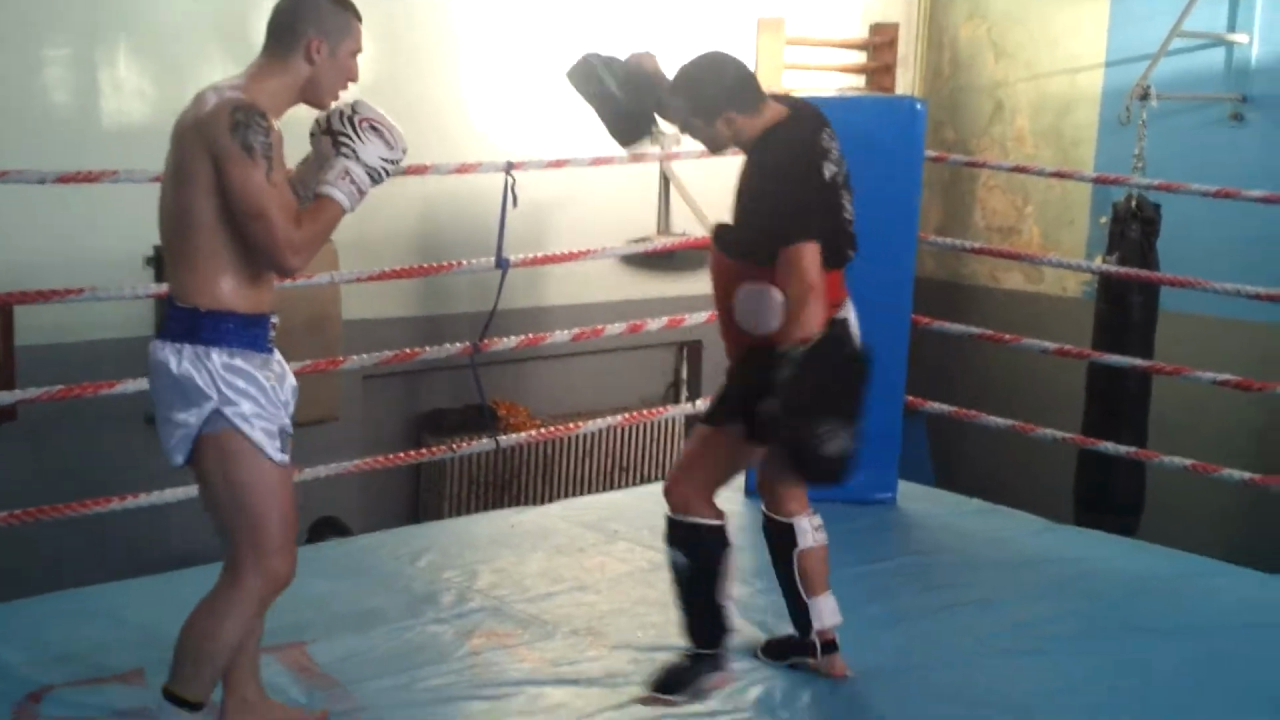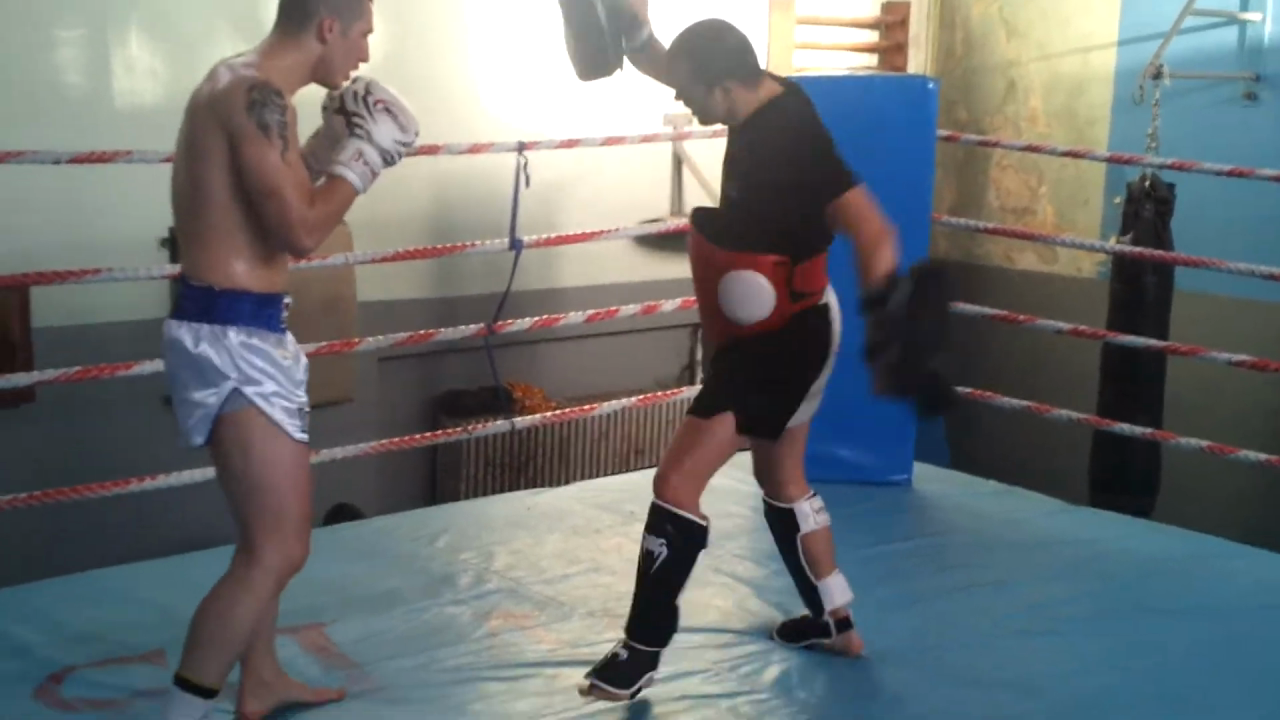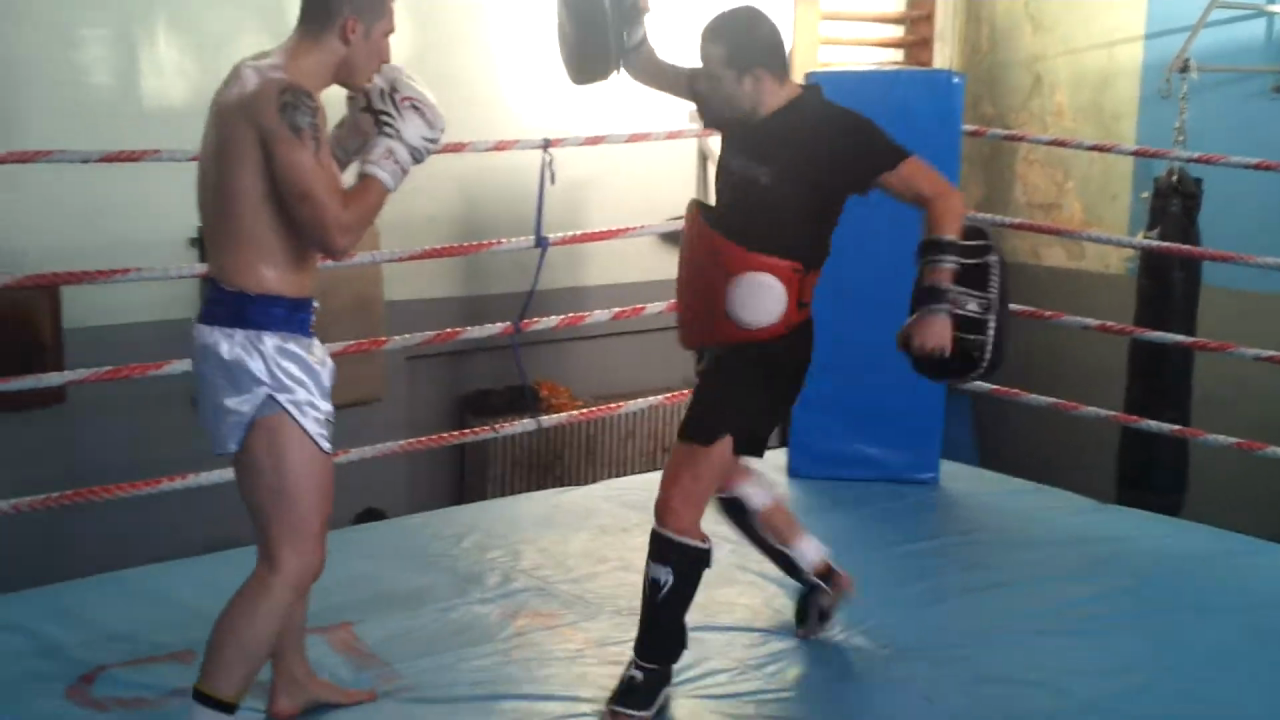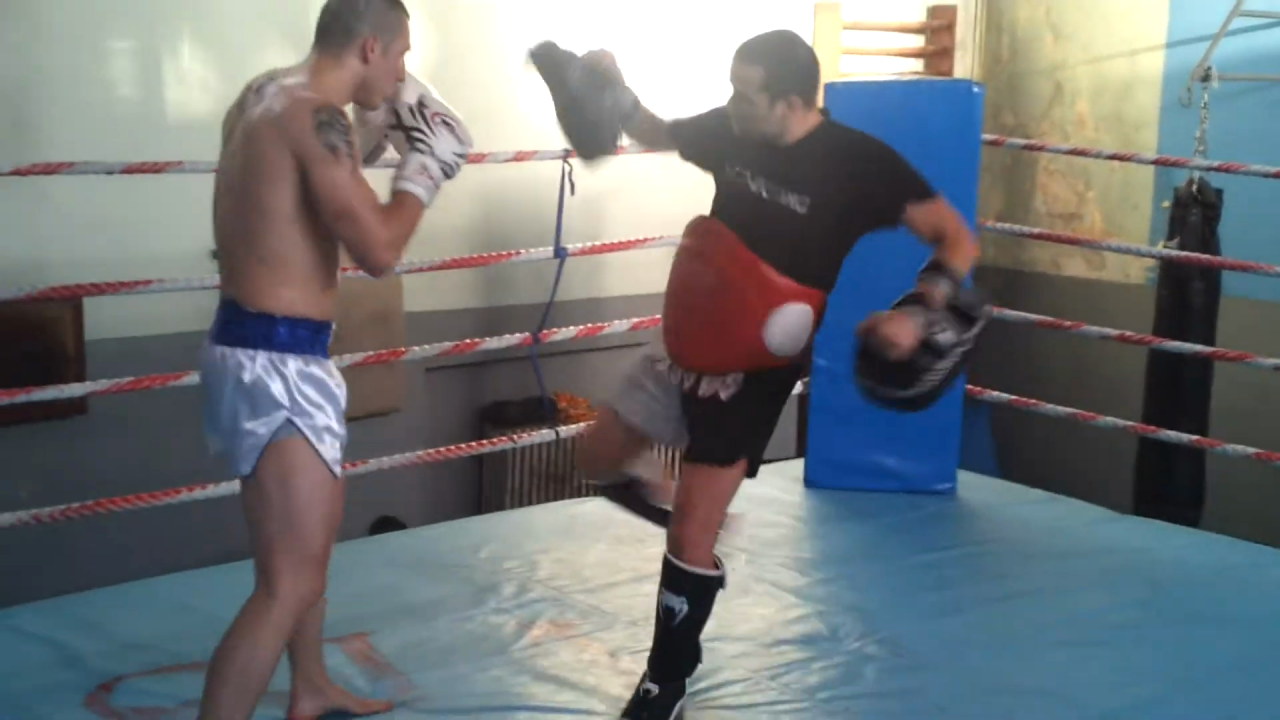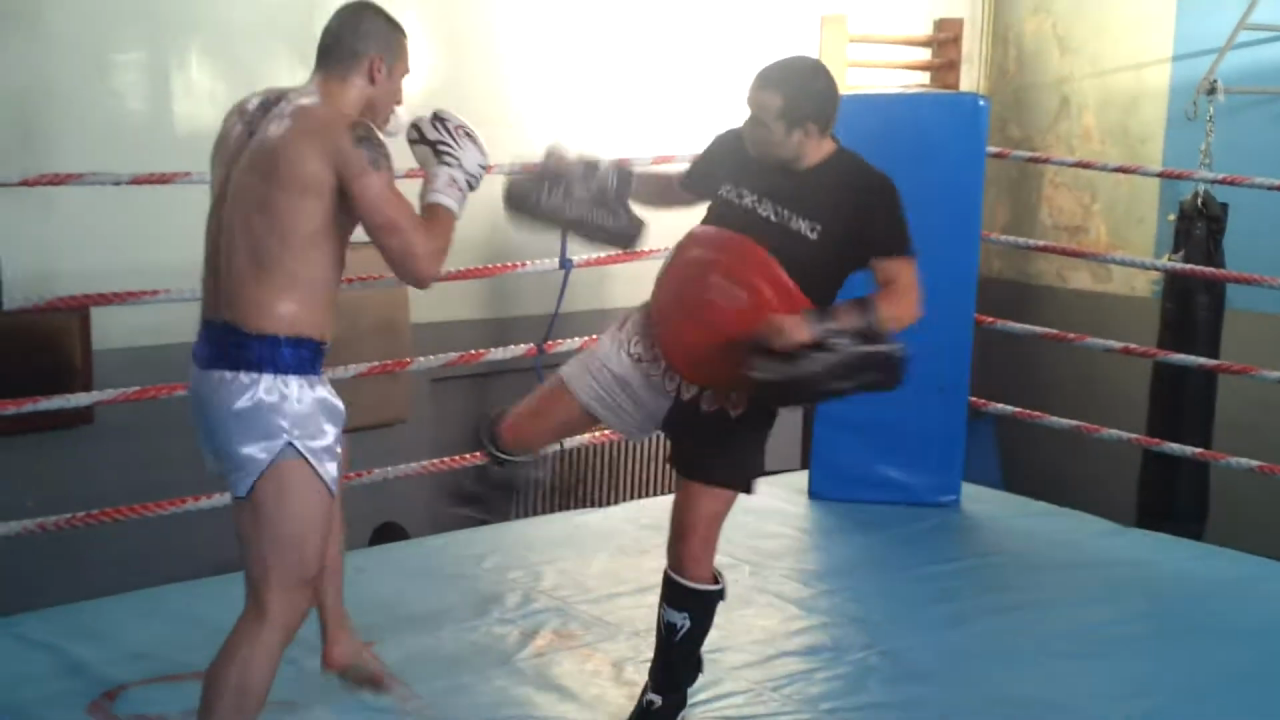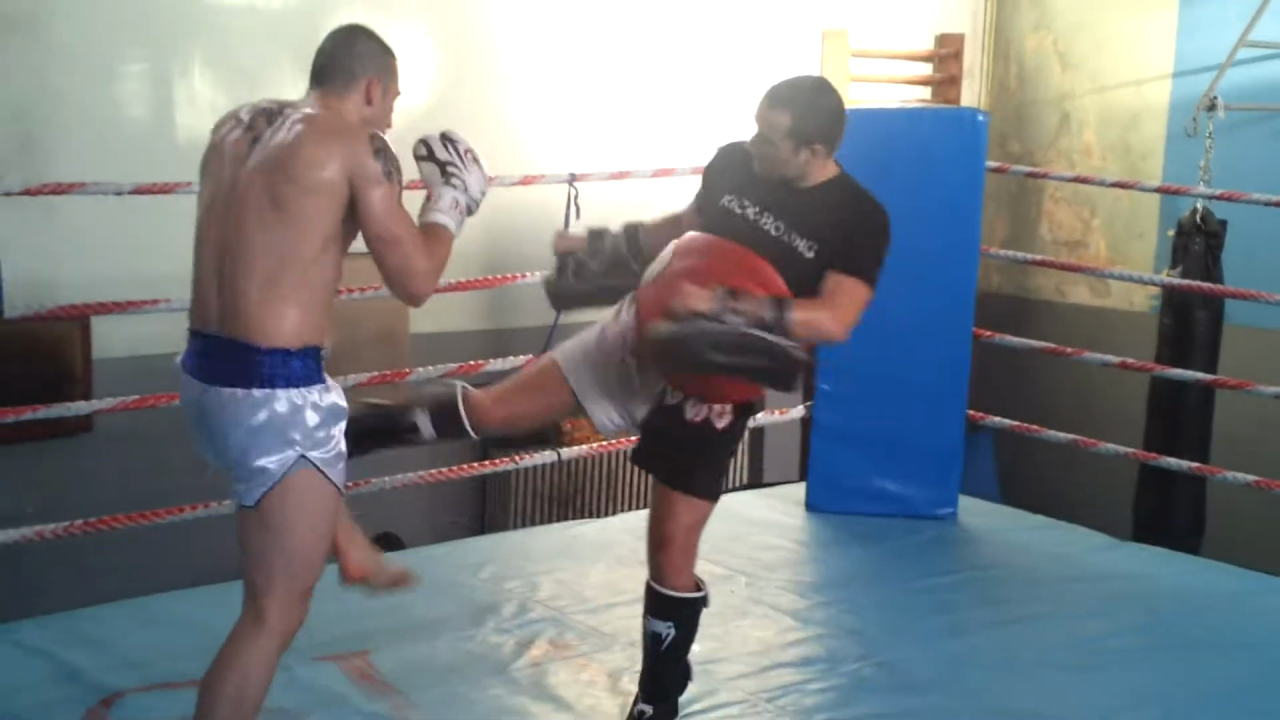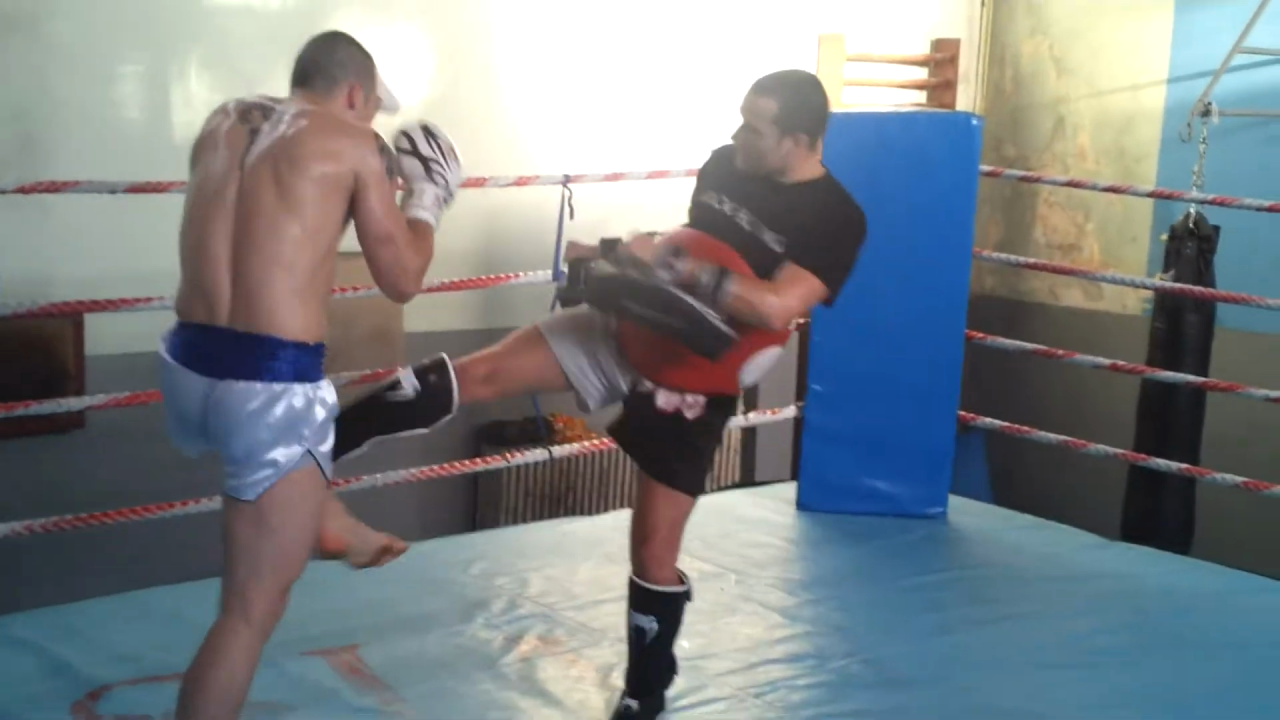
dt=0.1s
person 1, frame 1
left shoulder: (231, 108)
right shoulder: (241, 118)
right elbow: (287, 252)
left wrist: (323, 165)
right wrist: (356, 173)
left hip: (232, 350)
right hip: (217, 357)
left knee: (260, 550)
right knee: (265, 565)
person 1, frame 2
left shoulder: (240, 81)
right shoulder: (256, 95)
right elbow: (302, 232)
left wrist: (336, 137)
right wrist: (369, 151)
left hip: (233, 328)
right hip: (231, 335)
left knee: (274, 527)
right knee: (277, 549)
person 1, frame 3
left shoulder: (257, 77)
right shoulder: (287, 97)
right elbow: (336, 233)
left wrist: (359, 130)
right wrist: (398, 150)
left hip: (256, 332)
right hip: (262, 340)
left knee: (293, 537)
right knee: (294, 560)
person 1, frame 4
left shoulder: (263, 93)
right shoulder: (318, 117)
right elbow: (376, 250)
left wrist: (373, 130)
right wrist: (425, 162)
left hip: (245, 346)
right hip: (277, 361)
left knee: (314, 533)
right knee: (288, 585)
person 1, frame 5
left shoulder: (250, 113)
right shoulder: (344, 136)
right elbow: (420, 263)
right wrist: (452, 173)
left hip: (224, 362)
right hip: (272, 381)
right knee: (278, 603)
left ankle: (338, 637)
person 1, frame 6
left shoulder: (233, 126)
right shoulder: (358, 148)
right elbow: (415, 284)
right wrist: (451, 194)
left hip: (205, 372)
right hip: (274, 388)
right knee: (274, 615)
left ankle: (348, 547)
person 1, frame 7
left shoulder: (223, 122)
right shoulder: (355, 146)
right elbow: (402, 281)
right wrist: (427, 187)
left hip: (189, 365)
right hip: (272, 381)
right knee: (253, 608)
left ankle: (330, 526)
person 2, frame 1
left shoulder: (780, 167)
right shoulder: (794, 122)
left elbow: (805, 289)
left wrist: (798, 389)
right wrist: (653, 88)
left hip: (810, 351)
right hip: (815, 346)
left knee: (686, 484)
right knee: (784, 494)
left ankle: (706, 652)
right ankle: (821, 642)
person 2, frame 2
left shoulder: (788, 138)
right shoulder: (763, 103)
left elbow: (871, 232)
right elbow: (670, 73)
left wrist: (889, 333)
left hip: (778, 338)
right hip: (786, 325)
left knee: (676, 485)
right knee: (782, 482)
left ankle: (642, 648)
right ankle: (835, 620)
person 2, frame 3
left shoulder: (828, 130)
right shoulder: (752, 105)
left elbow: (943, 198)
right elbow: (667, 79)
left wrist: (937, 304)
left hip: (759, 349)
right hip: (731, 338)
left knee: (677, 507)
right knee: (725, 480)
right ankle: (820, 578)
person 2, frame 4
left shoulder: (851, 161)
right shoulder: (734, 128)
left elbow: (957, 242)
right elbow: (661, 133)
left wrist: (916, 313)
right wrist: (612, 93)
left hip: (754, 368)
right hip: (690, 340)
left knee: (690, 541)
right knee: (598, 459)
person 2, frame 5
left shoulder: (866, 195)
right shoulder: (737, 150)
left elbow: (903, 303)
right elbow: (678, 189)
left wrist: (820, 330)
left hip: (742, 381)
right hip: (660, 340)
left knee: (690, 555)
right knee: (515, 433)
person 2, frame 6
left shoulder: (859, 219)
right shoulder: (735, 163)
left elbow: (834, 322)
left wrist: (722, 308)
right wrist: (610, 244)
left hip: (716, 393)
right hip: (638, 341)
left knee: (672, 559)
right knee: (488, 407)
right ankle: (349, 438)
person 2, frame 7
left shoulder: (836, 218)
right shoulder: (726, 165)
left elbow: (774, 306)
left wrist: (671, 264)
right wrist: (614, 257)
left hip: (695, 386)
right hip: (622, 330)
left knee: (654, 555)
right knee: (474, 376)
right ankle: (330, 435)
